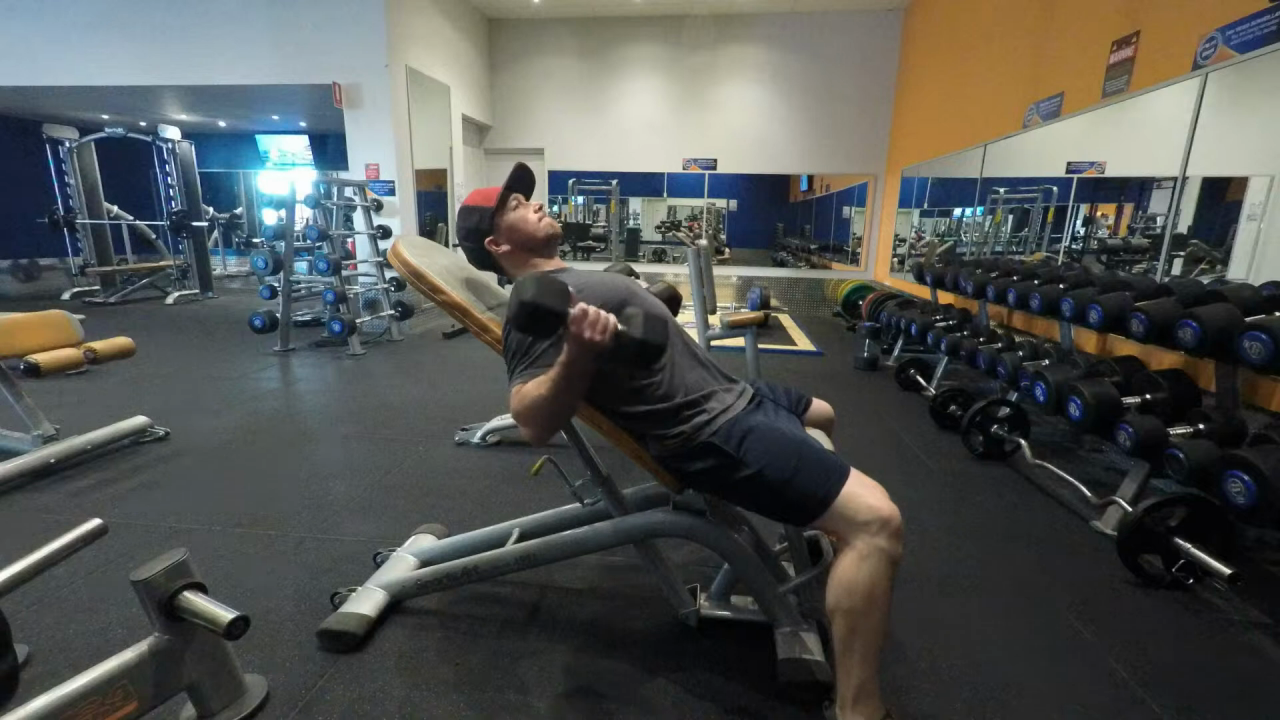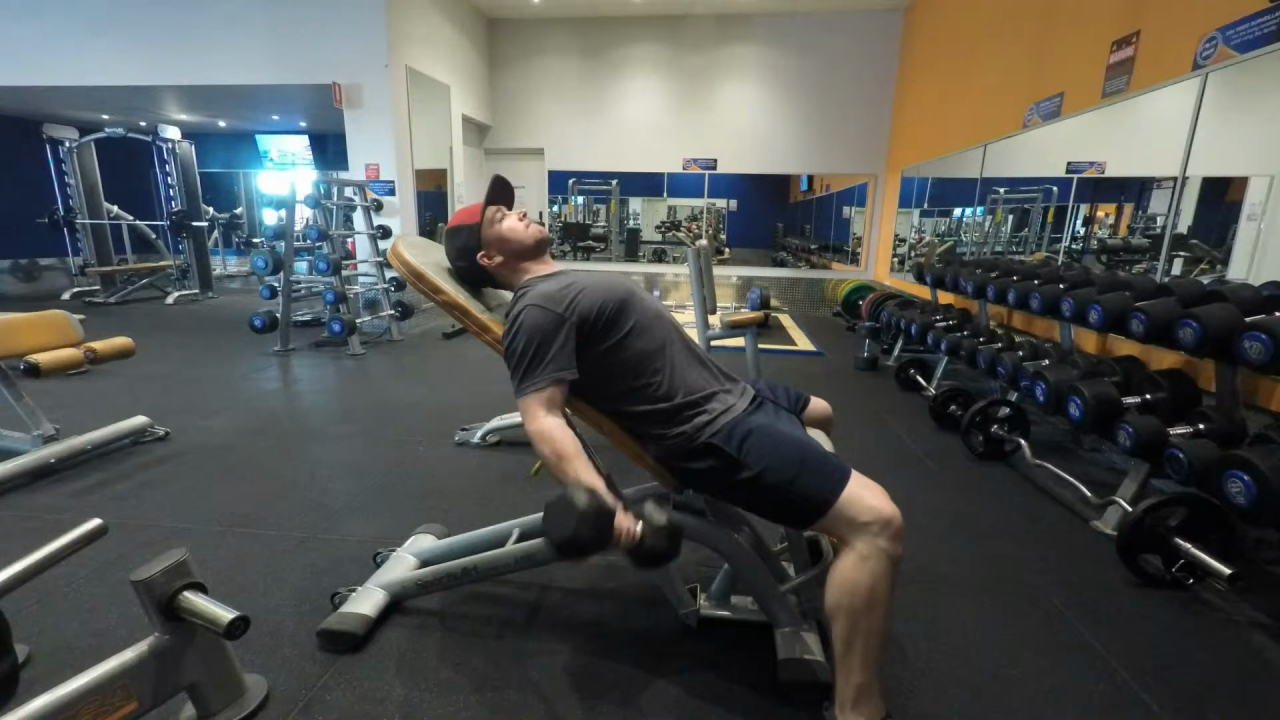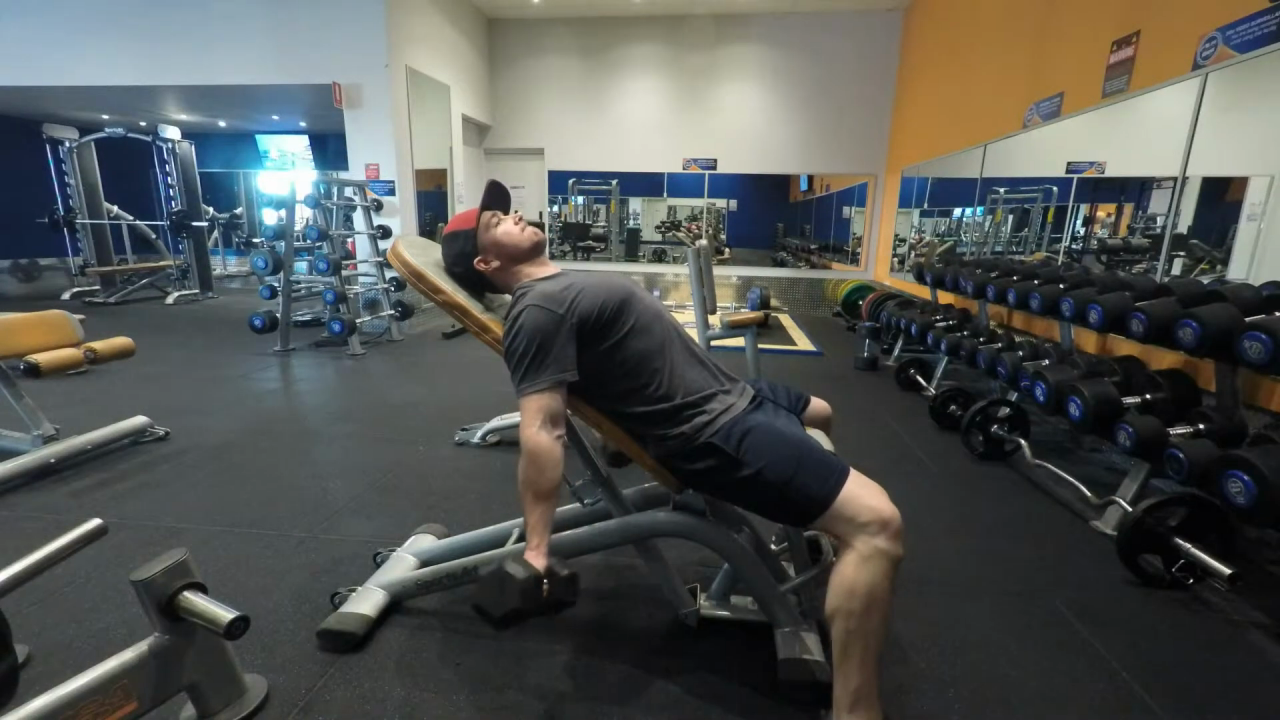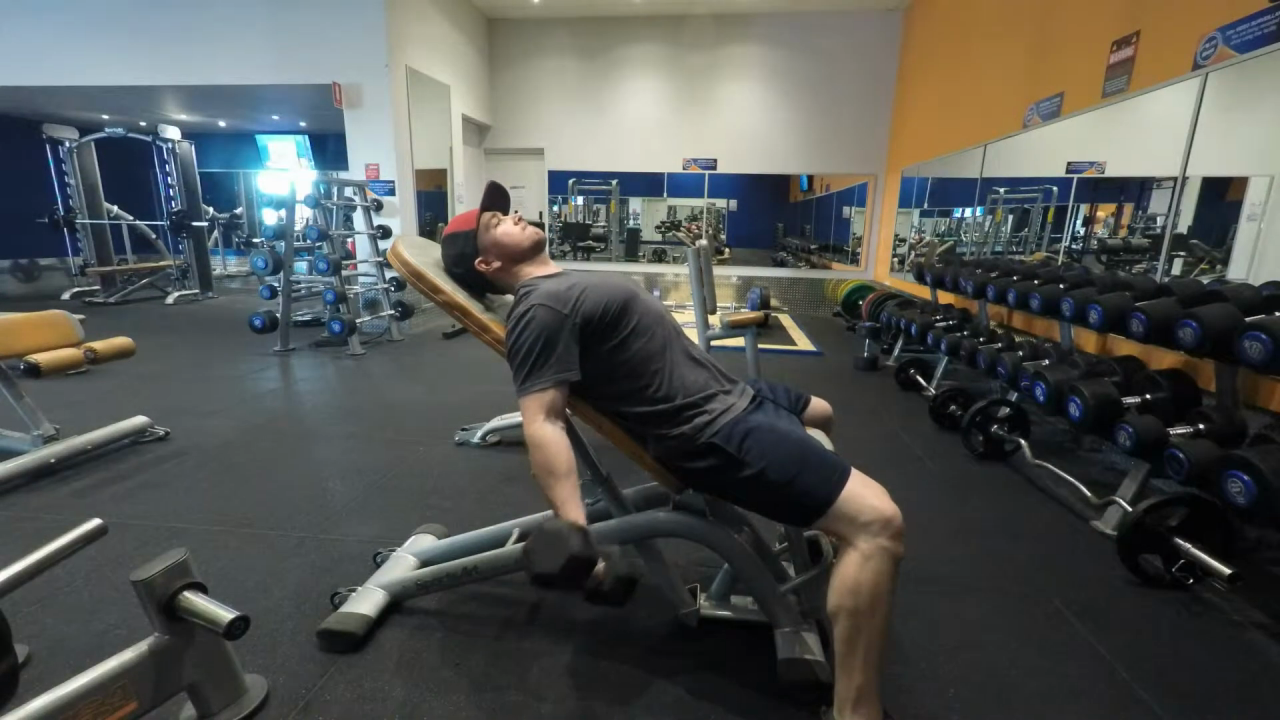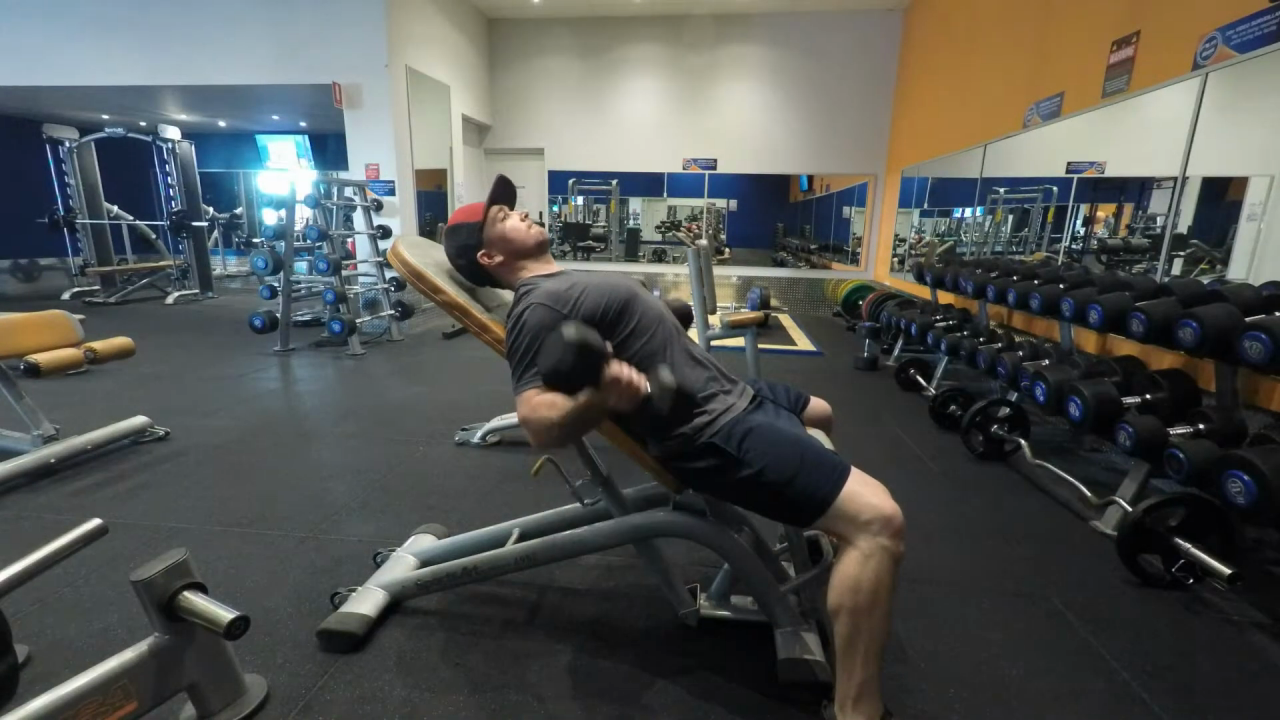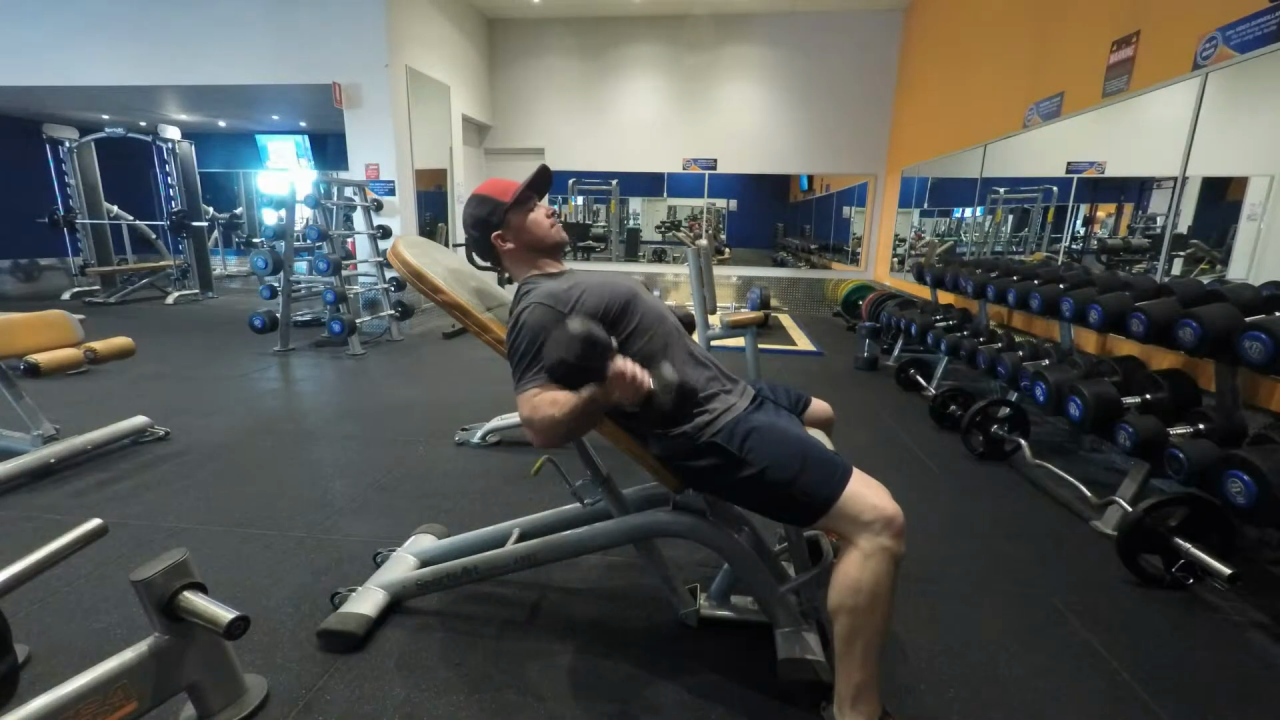
dt=0.7s
person 1, frame 1
left shoulder: (565, 280)
right elbow: (534, 420)
left wrist: (649, 308)
right wrist: (578, 349)
left hip: (731, 396)
right hip: (711, 433)
left knee: (821, 415)
right knee: (874, 521)
left ankle: (804, 534)
person 1, frame 2
left shoulder: (559, 284)
right shoulder: (538, 309)
right elbow: (542, 418)
right wrist: (599, 500)
left hip: (731, 396)
right hip: (712, 434)
left knee: (819, 414)
right knee: (875, 521)
left ankle: (805, 529)
person 1, frame 3
left shoulder: (561, 284)
right shoulder: (537, 311)
right elbow: (541, 428)
right wrist: (537, 549)
left hip: (733, 395)
right hip: (713, 433)
left knee: (820, 413)
right knee: (875, 523)
person 1, frame 4
left shoulder: (563, 285)
right shoulder: (541, 309)
right elbow: (543, 421)
right wrist: (574, 527)
left hip: (731, 394)
right hip: (713, 432)
left knee: (820, 415)
right knee: (877, 522)
person 1, frame 5
left shoulder: (561, 283)
right shoulder: (539, 309)
right elbow: (539, 422)
left wrist: (662, 315)
right wrist: (599, 397)
left hip: (730, 394)
right hip: (712, 431)
left knee: (819, 415)
right knee: (877, 520)
person 1, frame 6
left shoulder: (564, 281)
right shoulder: (541, 307)
right elbow: (540, 421)
left wrist: (664, 323)
right wrist: (602, 391)
left hip: (731, 395)
right hip: (713, 431)
left knee: (821, 417)
right knee: (877, 520)
left ankle: (804, 530)
